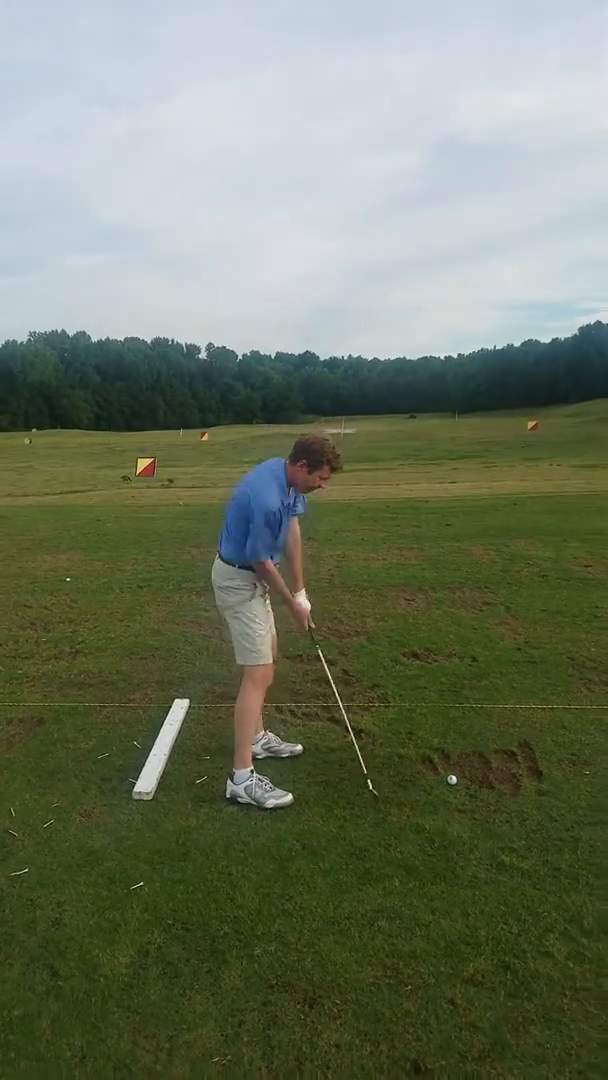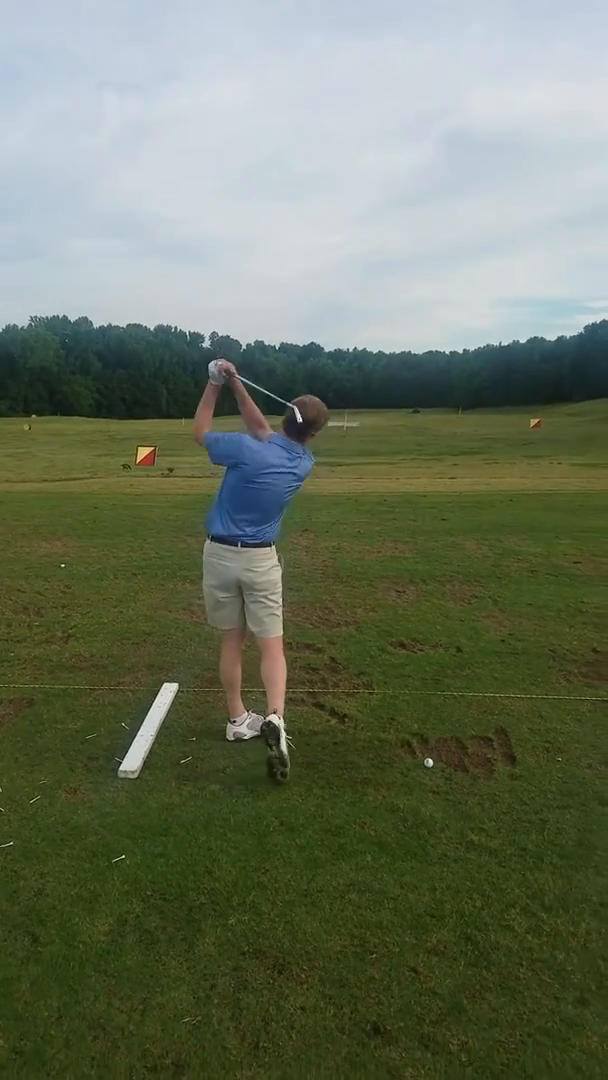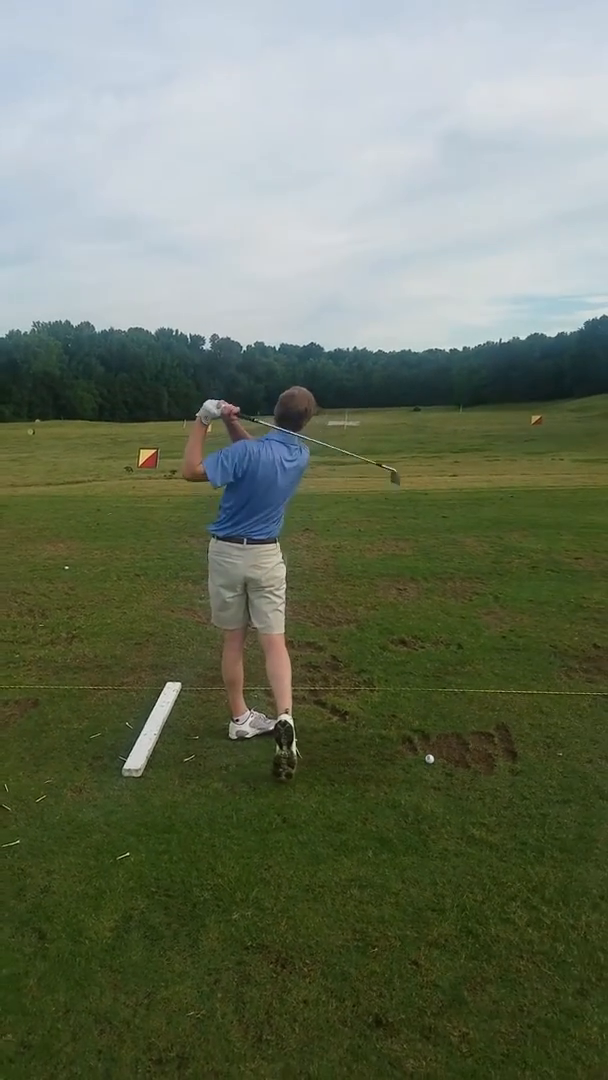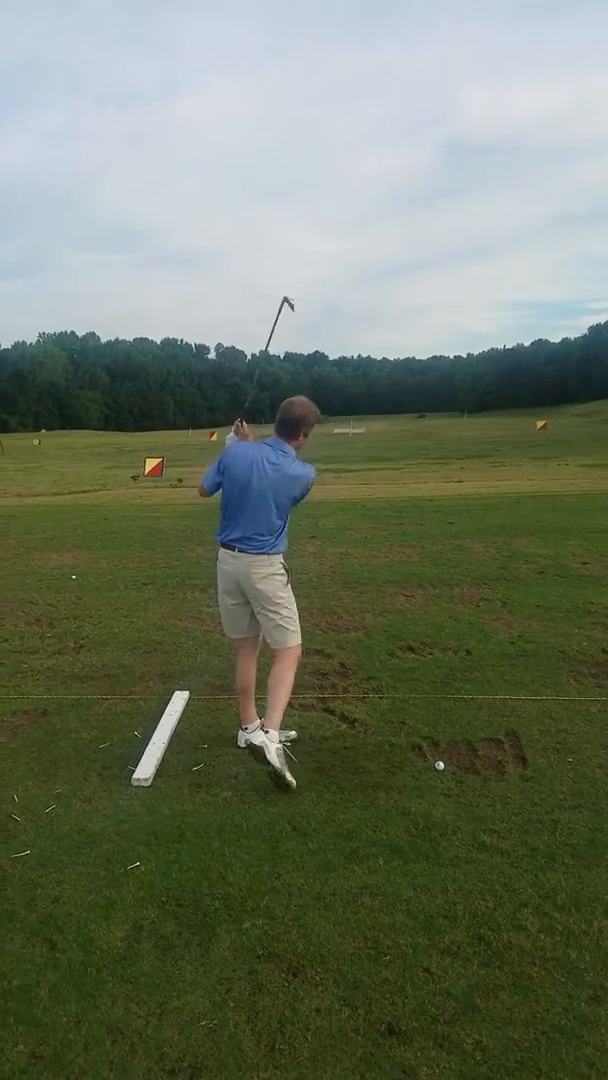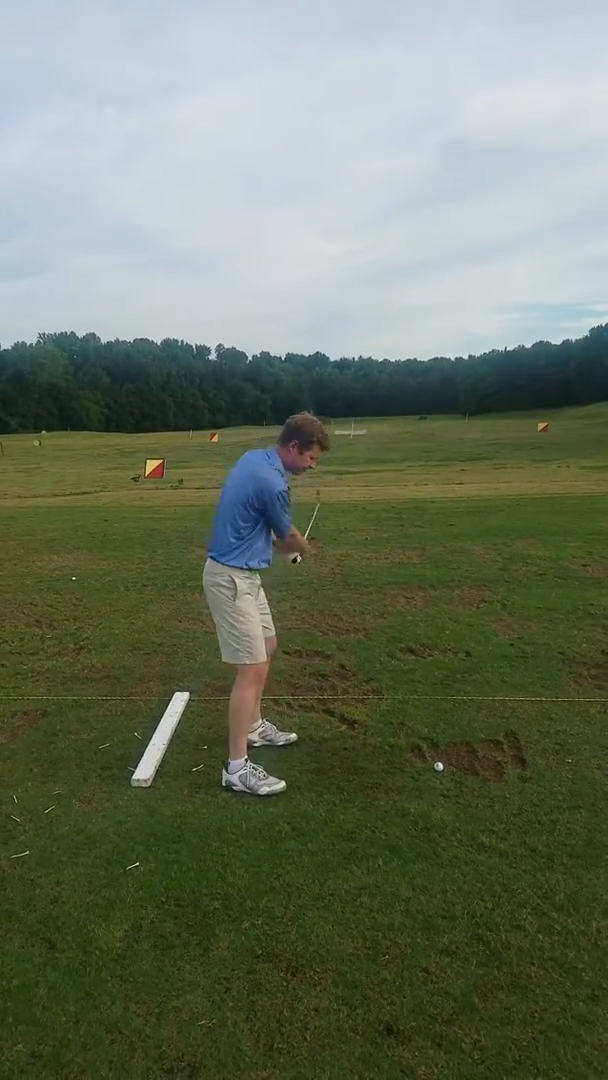
dt=0.4s
person 1, frame 1
left shoulder: (279, 467)
right shoulder: (265, 498)
left elbow: (292, 534)
right elbow: (263, 564)
left wrist: (301, 590)
right wrist: (292, 603)
left hip: (251, 576)
right hip: (239, 579)
left knee: (266, 657)
right knee: (259, 672)
left ankle: (255, 737)
right ankle: (242, 777)
person 1, frame 2
left shoulder: (246, 450)
right shoulder: (303, 465)
left elbow: (200, 432)
right elbow: (263, 434)
left wrist: (215, 382)
right wrist: (237, 385)
left hip: (218, 555)
right hip: (259, 560)
left knee: (232, 640)
right knee: (272, 646)
left ankle: (237, 719)
right ankle: (275, 719)
person 1, frame 3
left shoulder: (251, 454)
right shoulder: (301, 456)
left elbow: (191, 470)
left wrist: (203, 419)
right wrist: (231, 420)
left hip: (226, 553)
right hip: (266, 556)
left knee: (233, 640)
right knee: (274, 642)
left ankle: (240, 718)
right ankle: (285, 717)
person 1, frame 4
left shoulder: (236, 455)
right shoulder: (304, 474)
left elbow: (204, 490)
left hip: (229, 561)
right hip: (266, 568)
left knee: (246, 648)
right knee: (288, 652)
left ankle: (251, 726)
right ankle: (269, 734)
person 1, frame 5
left shoulder: (252, 459)
right shoulder: (272, 484)
right elbow: (287, 538)
left wrist: (283, 543)
right wrist: (304, 547)
left hip: (233, 572)
right hip: (232, 579)
left knee: (266, 648)
right knee: (253, 670)
left ankle: (253, 726)
right ankle: (236, 766)
